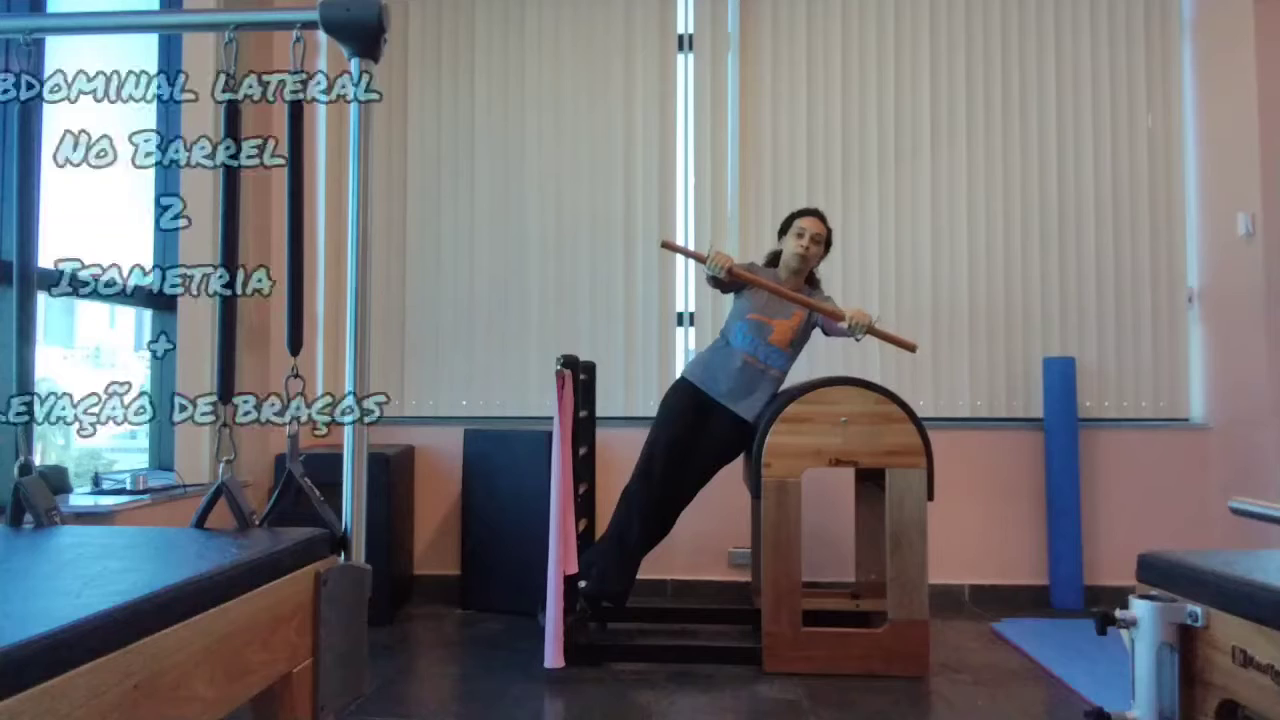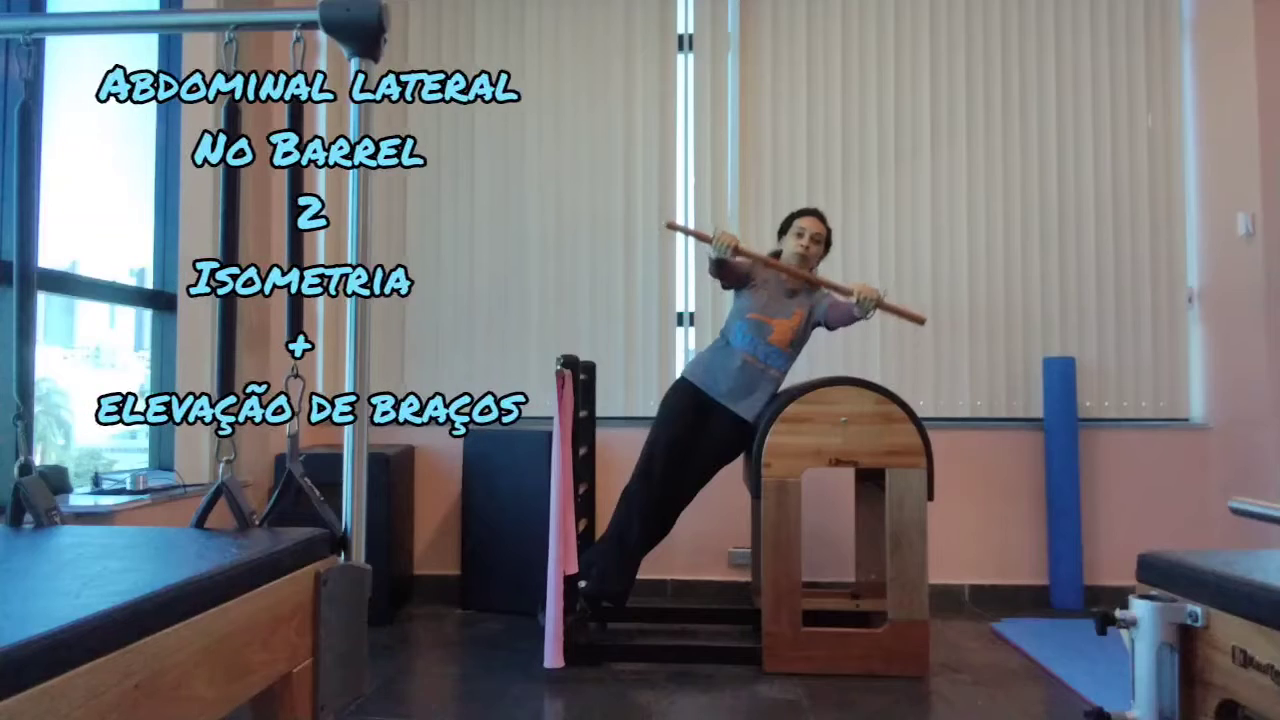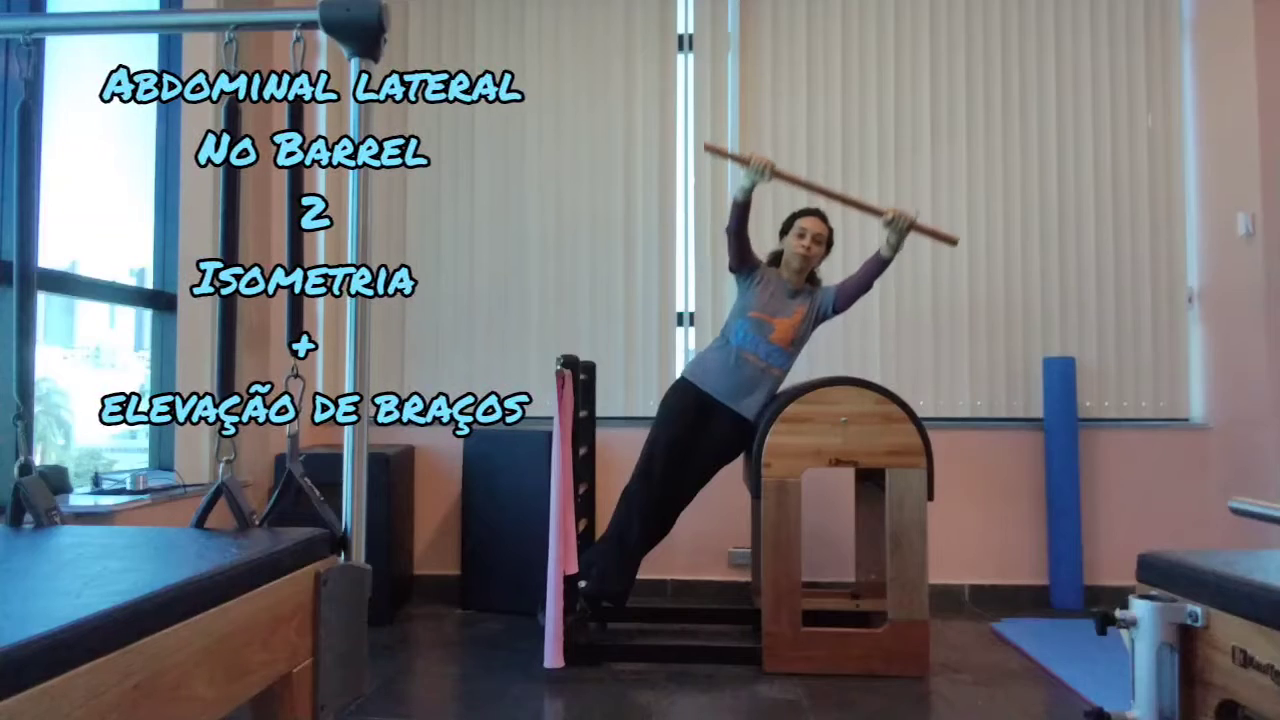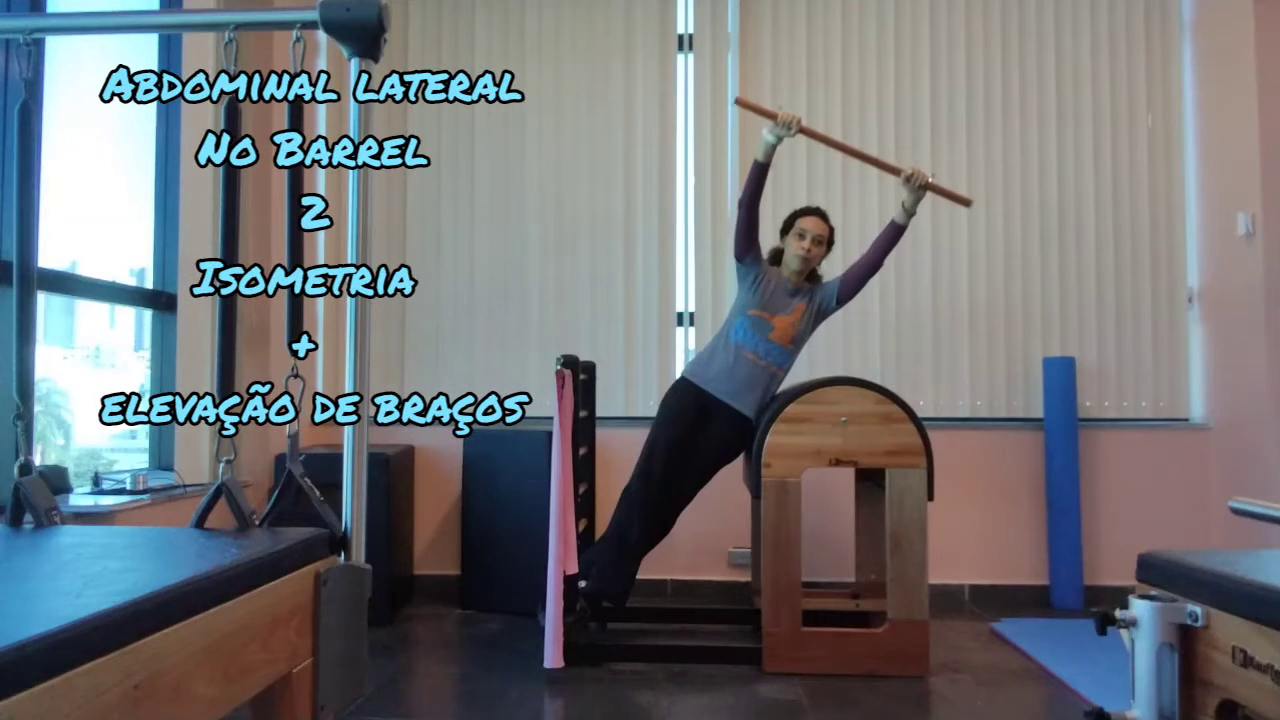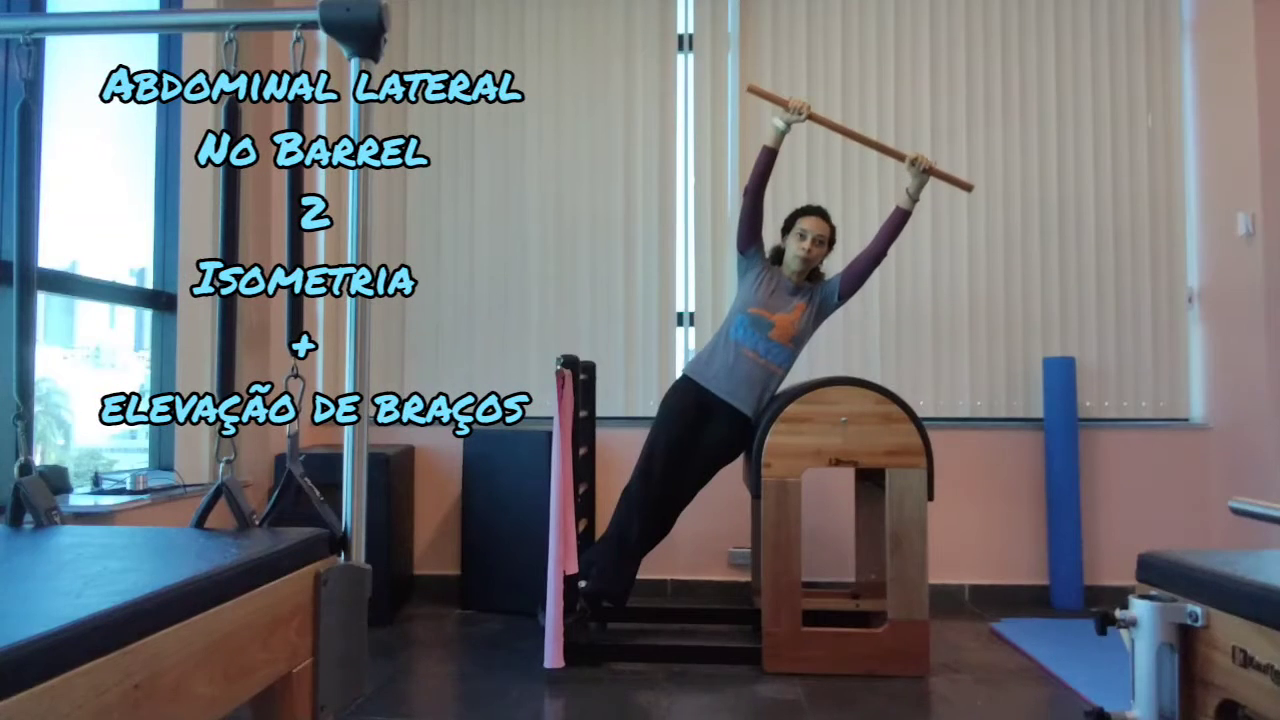
dt=0.3s
person 1, frame 1
left shoulder: (816, 301)
right shoulder: (753, 275)
left elbow: (835, 325)
right elbow: (717, 279)
left wrist: (854, 326)
right wrist: (715, 267)
left hip: (742, 414)
right hip: (697, 387)
left knee: (672, 499)
right knee: (648, 483)
left ankle: (604, 590)
right ankle: (593, 580)
person 1, frame 2
left shoulder: (814, 302)
right shoulder: (753, 276)
left elbow: (839, 315)
right elbow: (721, 272)
left wrist: (862, 306)
right wrist: (719, 251)
left hip: (741, 414)
right hip: (697, 387)
left knee: (670, 500)
right knee: (648, 484)
left ankle: (602, 588)
right ankle: (593, 580)
person 1, frame 3
left shoulder: (818, 301)
right shoulder: (755, 275)
left elbow: (860, 282)
right elbow: (735, 235)
left wrist: (892, 244)
right wrist: (747, 185)
left hip: (740, 413)
right hip: (698, 386)
left knee: (672, 498)
right knee: (649, 483)
left ankle: (603, 589)
right ankle: (593, 579)
person 1, frame 4
left shoulder: (821, 299)
right shoulder: (755, 272)
left elbow: (872, 262)
right elbow: (747, 206)
left wrist: (907, 208)
right wrist: (770, 144)
left hip: (740, 414)
right hip: (697, 387)
left knee: (672, 498)
right knee: (648, 483)
left ankle: (601, 588)
right ankle: (591, 579)
person 1, frame 5
left shoulder: (822, 297)
right shoulder: (756, 269)
left elbow: (874, 254)
right elbow: (751, 198)
left wrist: (911, 195)
right wrist: (780, 131)
left hip: (740, 413)
right hip: (697, 386)
left knee: (672, 499)
right knee: (648, 483)
left ankle: (601, 588)
right ankle: (592, 580)
